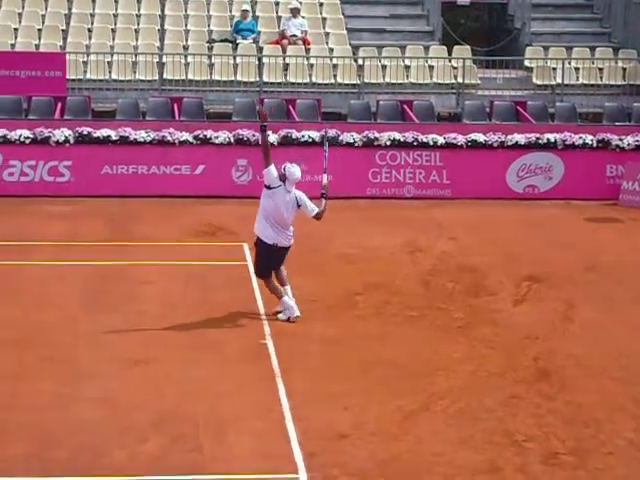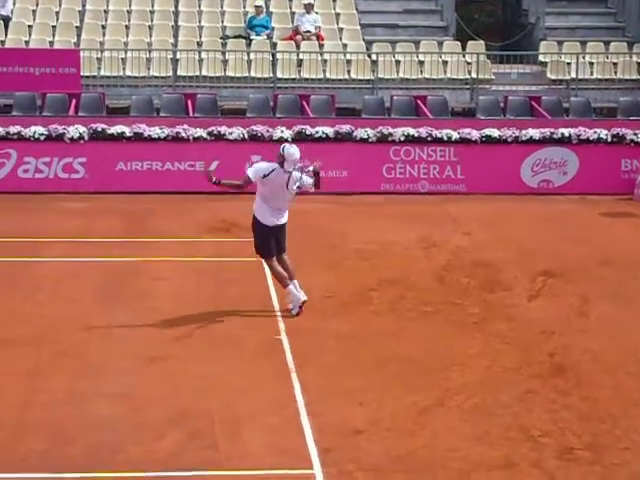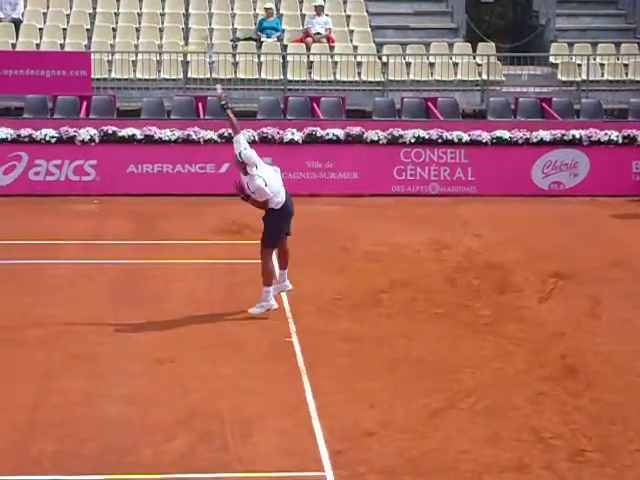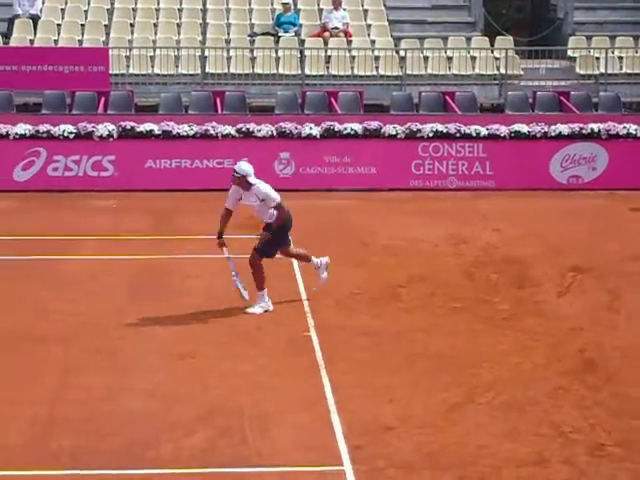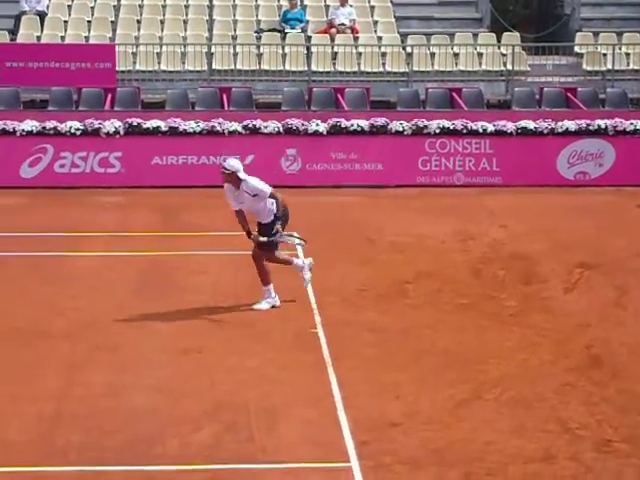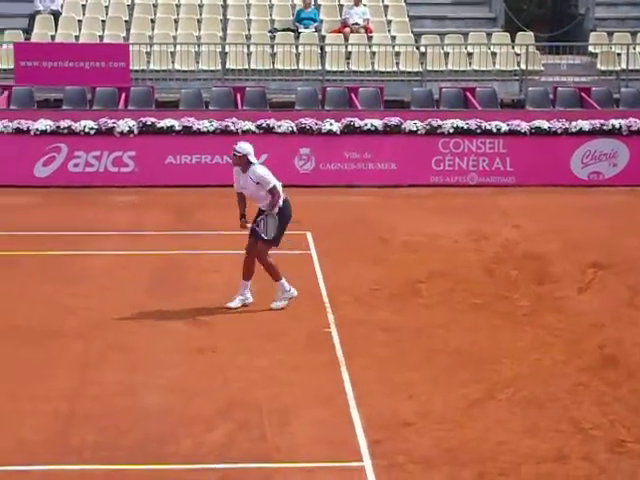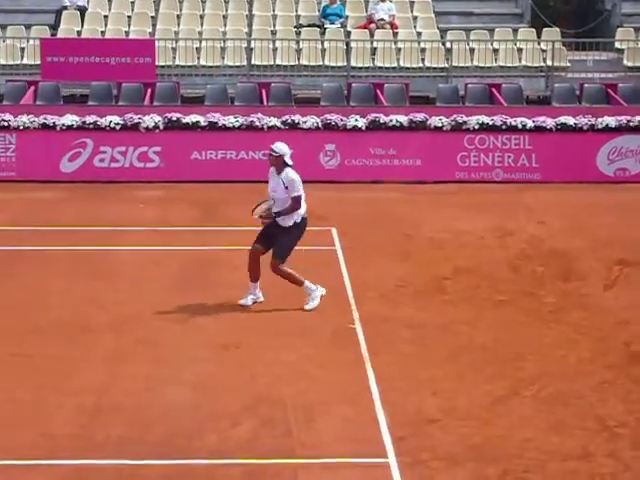
dt=0.2s
person 1, frame 1
left shoulder: (272, 184)
right shoulder: (299, 197)
left elbow: (266, 153)
right elbow: (318, 216)
left wrist: (263, 126)
right wrist: (325, 193)
left hip: (265, 241)
right hip: (284, 241)
left knee: (266, 276)
right knee: (276, 270)
left ankle: (290, 308)
right ankle: (288, 302)
person 1, frame 2
left shoulder: (266, 168)
right shoulder: (297, 177)
left elbow: (243, 185)
right elbow: (316, 186)
left wrist: (218, 182)
right wrist: (316, 174)
left hip: (263, 221)
right hip: (281, 221)
left knee: (271, 261)
right knee: (281, 256)
left ankle: (297, 296)
right ankle: (296, 292)
person 1, frame 3
left shoulder: (254, 181)
right shoulder: (245, 150)
left elbow: (264, 206)
right elbow: (237, 130)
left wrist: (244, 197)
right wrist: (225, 106)
left hip: (277, 211)
right hip: (283, 203)
left knee: (266, 253)
right knee: (281, 244)
left ankle: (267, 300)
right ankle: (283, 281)
person 1, frame 4
left shoulder: (261, 189)
right shoulder: (235, 190)
left elbow: (283, 210)
right elbow: (227, 211)
left wrist: (270, 233)
right wrist: (220, 234)
left hip: (280, 222)
right hip: (272, 223)
left knee: (255, 259)
right knee: (287, 252)
left ankle: (263, 301)
right ankle: (320, 264)
person 1, frame 5
left shoulder: (252, 184)
right shoulder: (228, 189)
left elbow: (278, 198)
right elbow: (239, 213)
left wrist: (279, 222)
right wrist: (249, 233)
left hip: (277, 216)
right hip: (265, 220)
left knee: (257, 254)
right knee: (267, 256)
left ankle: (270, 297)
right ankle: (302, 264)
person 1, frame 6
left shoulder: (260, 172)
right shoulder: (237, 171)
left elbow: (276, 195)
right elbow: (241, 196)
left wrist: (265, 214)
right wrist: (242, 217)
left hip: (280, 210)
right hip: (264, 211)
left knee: (260, 252)
right knee: (250, 250)
left ankle: (286, 291)
right ankle: (244, 294)
person 1, frame 7
left shoulder: (292, 177)
right shoulder: (273, 172)
left elbow: (296, 205)
left wrist: (274, 214)
right wrist: (268, 216)
left hip: (293, 224)
right hip: (277, 223)
left knee: (276, 265)
right knee: (254, 253)
left ankle: (314, 291)
right ankle: (254, 293)
